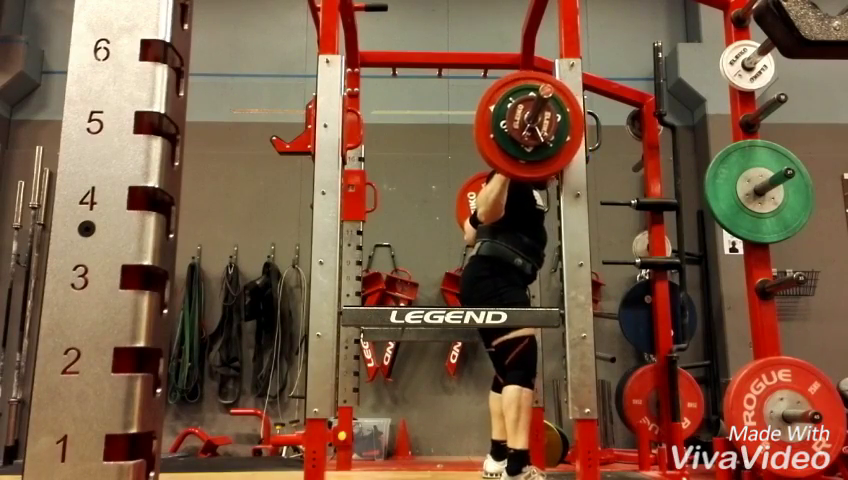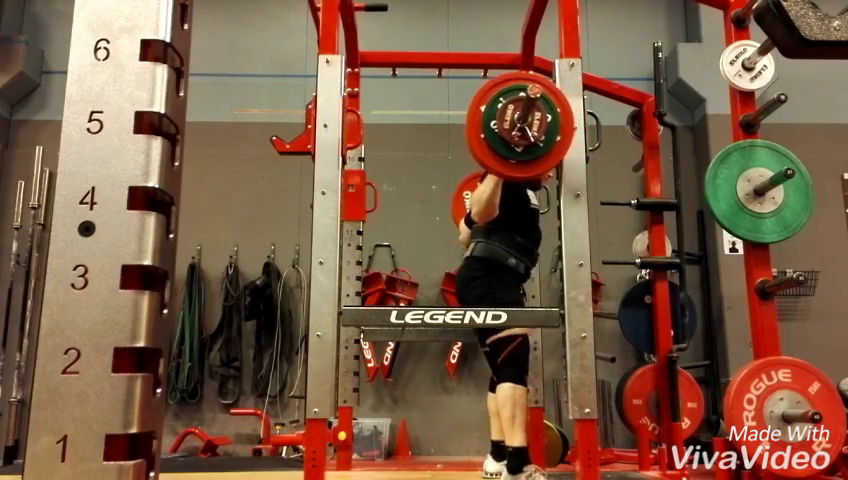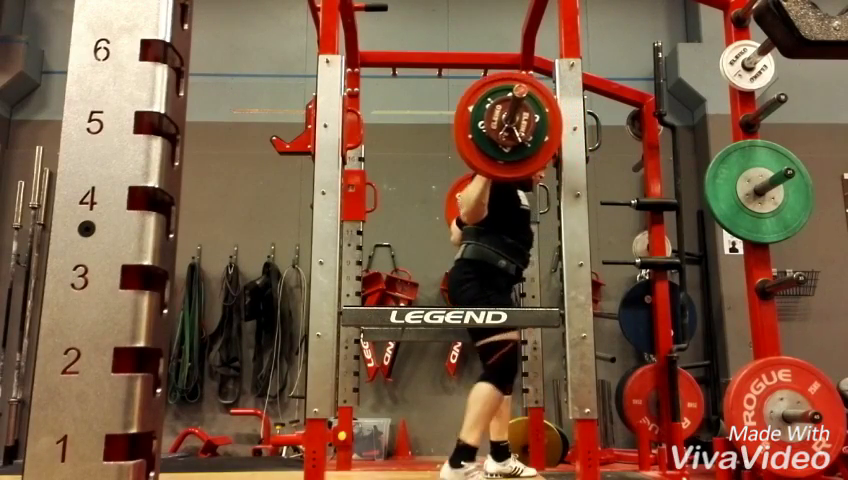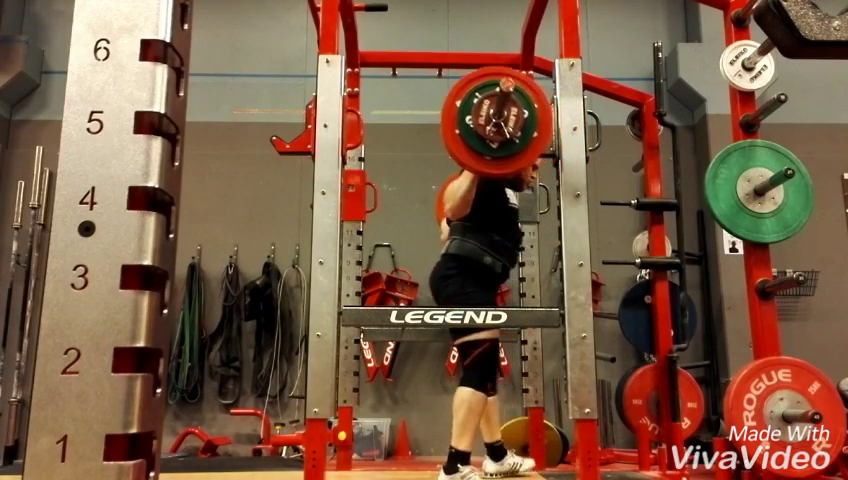
dt=0.2s
person 1, frame 1
left shoulder: (521, 188)
right shoulder: (517, 181)
left elbow: (470, 233)
right elbow: (487, 212)
right wrist: (504, 169)
left hip: (492, 281)
right hip: (494, 279)
left knee: (508, 368)
right knee: (521, 365)
person 1, frame 2
left shoulder: (515, 187)
right shoulder: (511, 182)
left elbow: (465, 234)
right elbow: (481, 213)
right wrist: (497, 170)
left hip: (489, 281)
right hip: (488, 280)
left knee: (505, 368)
right knee: (513, 365)
person 1, frame 3
left shoulder: (507, 190)
right shoulder: (502, 182)
left elbow: (457, 234)
right elbow: (469, 214)
right wrist: (485, 172)
left hip: (483, 283)
right hip: (479, 281)
left knee: (498, 369)
right knee: (502, 366)
person 1, frame 4
left shoulder: (497, 189)
right shoulder: (490, 181)
left elbow: (447, 231)
right elbow: (454, 209)
left hip: (470, 281)
right hip: (463, 279)
left knee: (485, 366)
right knee: (480, 366)
